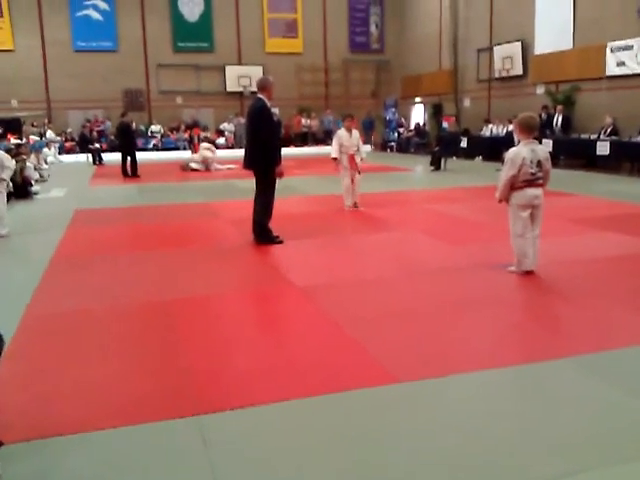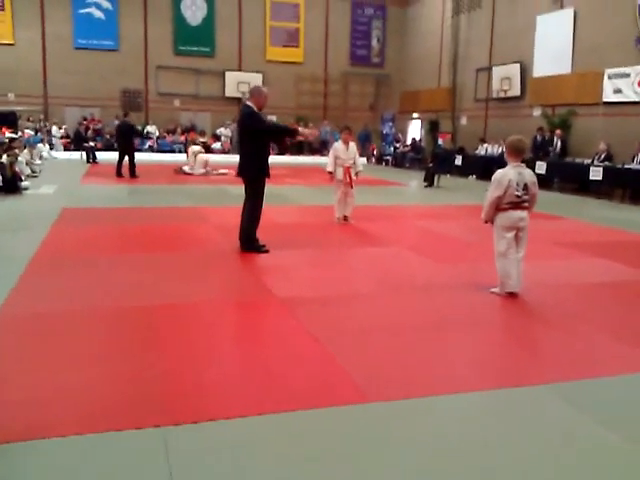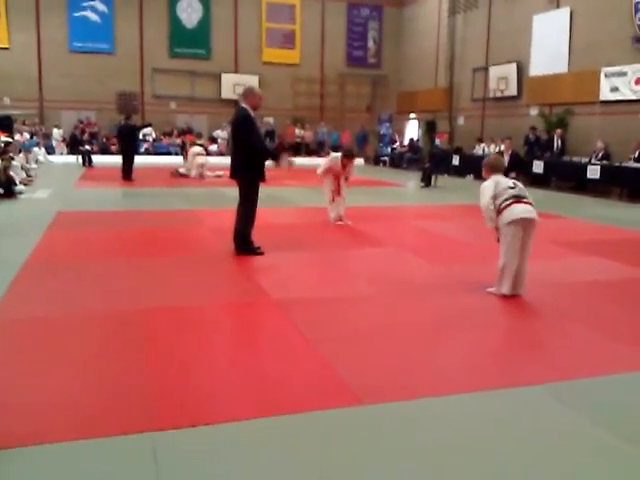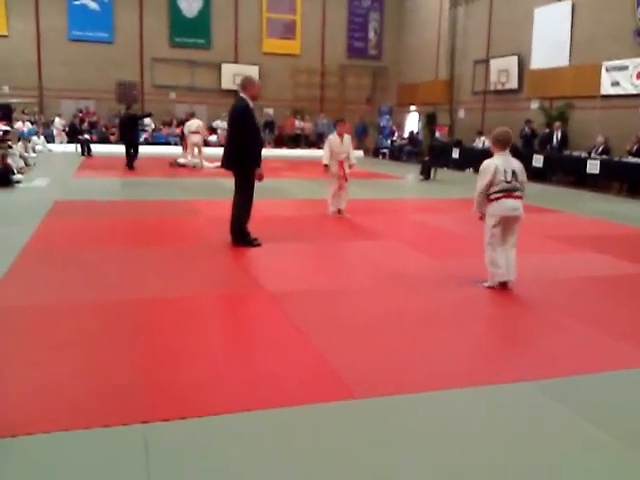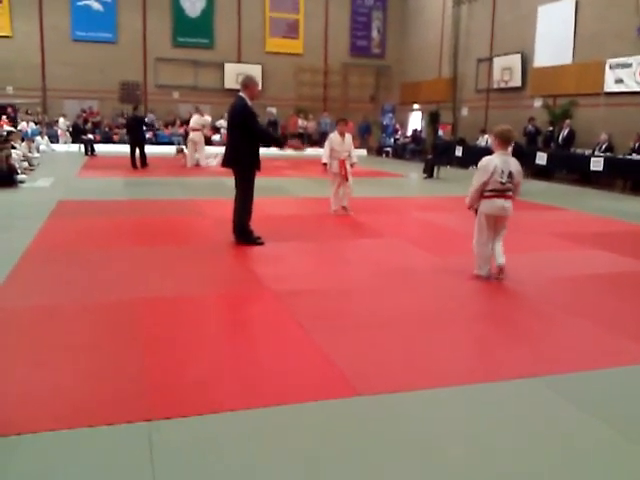
dt=0.5s
person 1, frame 1
left shoulder: (256, 105)
right shoulder: (263, 108)
right elbow: (268, 138)
right wrist: (277, 163)
left hip: (258, 158)
right hip: (265, 161)
left knee: (262, 195)
right knee: (265, 196)
left ankle: (260, 231)
right ankle: (262, 233)
person 1, frame 2
left shoulder: (249, 113)
right shoulder: (251, 114)
left elbow: (267, 131)
right elbow: (270, 128)
left wrist: (292, 133)
right wrist: (297, 131)
left hip: (252, 164)
right hip: (254, 166)
left knee: (252, 202)
right knee: (254, 203)
left ankle: (246, 239)
right ankle: (249, 242)
person 1, frame 3
left shoulder: (243, 115)
right shoulder: (244, 116)
left elbow: (254, 142)
right elbow: (255, 143)
left wrist: (274, 156)
right wrist: (277, 157)
left hip: (245, 168)
right hip: (248, 170)
left knee: (246, 205)
right knee: (248, 205)
left ankle: (242, 242)
right ankle: (243, 244)
person 1, frame 4
left shoulder: (240, 105)
right shoulder: (244, 108)
right elbow: (247, 140)
left wrist: (254, 164)
right wrist: (256, 166)
left hip: (241, 159)
right hip: (244, 162)
left knee: (242, 196)
right knee: (244, 197)
left ankle: (238, 233)
right ankle: (240, 235)
person 1, frame 5
left shoulder: (239, 104)
right shoulder: (243, 107)
left elbow: (253, 131)
right elbow: (259, 130)
left wrist: (281, 143)
right wrist: (285, 143)
left hip: (240, 157)
right hip: (243, 159)
left knee: (243, 195)
right knee: (245, 196)
left ankle: (241, 231)
right ankle: (243, 234)
person 2, frame 1
left shoulder: (515, 152)
right shoulder: (543, 151)
left elbow: (507, 177)
right elbow: (546, 174)
left wrist: (501, 195)
left hip: (519, 196)
right hip: (537, 194)
left knee: (520, 232)
right knee: (534, 231)
left ankle: (523, 265)
right ankle: (530, 264)
person 2, frame 2
left shoulder: (502, 174)
right shoulder: (530, 175)
left elbow: (492, 199)
right elbow: (533, 198)
left wrist: (486, 216)
left hip: (504, 217)
right hip: (522, 217)
left knee: (504, 253)
right knee: (518, 253)
left ankle: (507, 287)
right ankle: (514, 286)
person 2, frame 3
left shoulder: (488, 184)
right shoulder: (514, 181)
left elbow: (487, 205)
left wrist: (495, 226)
left hip: (511, 215)
right hip: (530, 213)
left knee: (508, 254)
right knee: (521, 255)
left ankle: (503, 289)
right ankle: (515, 288)
person 2, frame 4
left shoulder: (489, 164)
right shoulder: (518, 164)
left elbow: (481, 190)
right elbow: (522, 187)
left wrist: (480, 210)
left hip: (497, 207)
right hip: (516, 207)
left knee: (492, 243)
right knee: (509, 243)
left ankle: (498, 278)
right ankle: (506, 278)
person 2, frame 5
left shoulder: (488, 161)
right shoulder: (515, 164)
left elbow: (477, 185)
right elbow: (516, 188)
left wrist: (470, 202)
left hip: (488, 204)
right hip: (506, 205)
left knee: (483, 239)
right knee: (498, 237)
left ankle: (483, 271)
right ankle: (500, 263)
